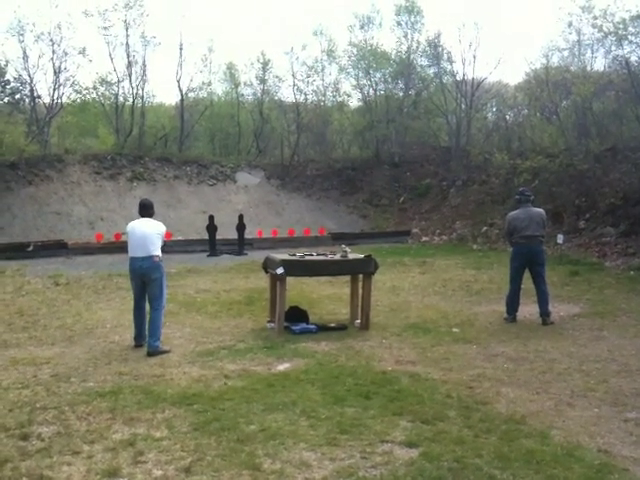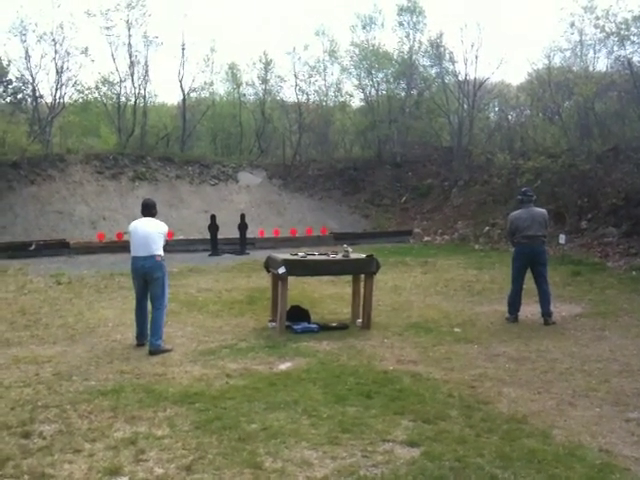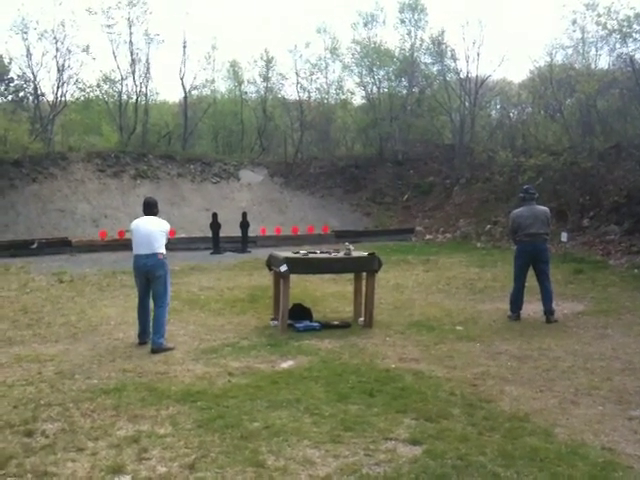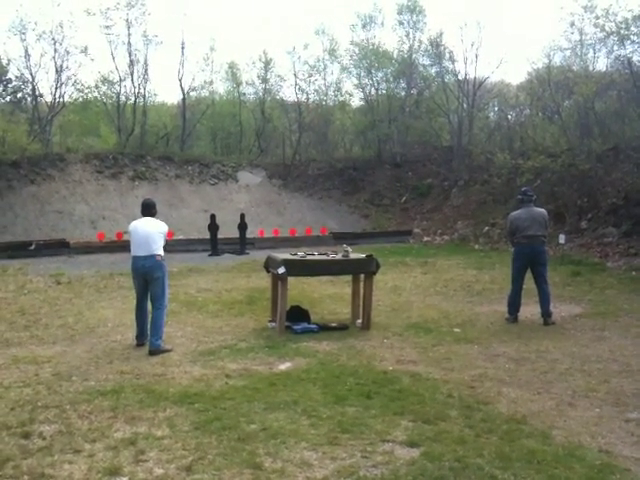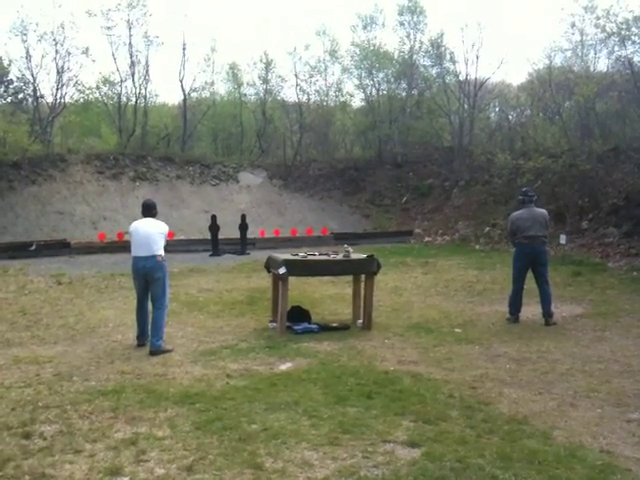
dt=0.3s
person 1, frame 1
left shoulder: (130, 226)
right shoulder: (159, 226)
left elbow: (131, 245)
left hip: (134, 264)
right hip: (153, 264)
left knee: (138, 303)
right knee: (157, 305)
left ankle: (139, 339)
right ankle: (154, 345)
person 1, frame 2
left shoulder: (132, 226)
right shoulder: (162, 226)
left elbow: (133, 244)
left hip: (136, 264)
right hip: (155, 263)
left knee: (140, 302)
right knee: (159, 304)
left ankle: (141, 338)
right ankle: (155, 344)
person 1, frame 3
left shoulder: (134, 224)
right shoulder: (164, 224)
left elbow: (135, 242)
left hip: (139, 262)
right hip: (157, 261)
left knee: (143, 300)
right knee: (161, 302)
left ankle: (143, 336)
right ankle: (158, 342)
person 1, frame 4
left shoulder: (132, 226)
right shoulder: (162, 226)
left elbow: (133, 244)
left hip: (137, 263)
right hip: (155, 263)
left knee: (141, 301)
right knee: (159, 304)
left ankle: (141, 338)
right ankle: (155, 344)
person 1, frame 5
left shoulder: (133, 226)
right shoulder: (162, 226)
left elbow: (133, 244)
left hip: (137, 264)
right hip: (156, 263)
left knee: (141, 302)
right knee: (159, 304)
left ankle: (142, 338)
right ankle: (156, 344)
person 2, frame 1
left shoulder: (511, 216)
right shoulder: (541, 213)
left elbow: (508, 236)
right elbow: (544, 231)
left hip: (519, 250)
right hip: (537, 249)
left knee: (515, 284)
right knee: (541, 284)
left ankle: (511, 314)
right ankle: (545, 316)
person 2, frame 2
left shoulder: (514, 216)
right shoulder: (543, 214)
left elbow: (510, 236)
right elbow: (546, 232)
left hip: (521, 250)
right hip: (539, 249)
left knee: (517, 284)
right knee: (542, 284)
left ankle: (513, 314)
right ankle: (547, 316)
person 2, frame 3
left shoulder: (515, 214)
right shoulder: (545, 211)
left elbow: (512, 234)
right elbow: (548, 229)
left hip: (523, 248)
right hip: (541, 247)
left knee: (519, 281)
right knee: (545, 282)
left ankle: (515, 312)
right ankle: (549, 314)
person 2, frame 4
left shoulder: (513, 216)
right shoulder: (543, 214)
left elbow: (510, 236)
right elbow: (546, 232)
left hip: (521, 250)
right hip: (539, 249)
left knee: (516, 284)
right knee: (542, 284)
left ankle: (512, 315)
right ankle: (547, 316)
person 2, frame 5
left shoulder: (514, 217)
right shoulder: (544, 214)
left elbow: (511, 236)
right elbow: (547, 232)
left hip: (522, 250)
right hip: (540, 249)
left knee: (518, 284)
right knee: (543, 284)
left ankle: (513, 315)
right ankle: (548, 317)
